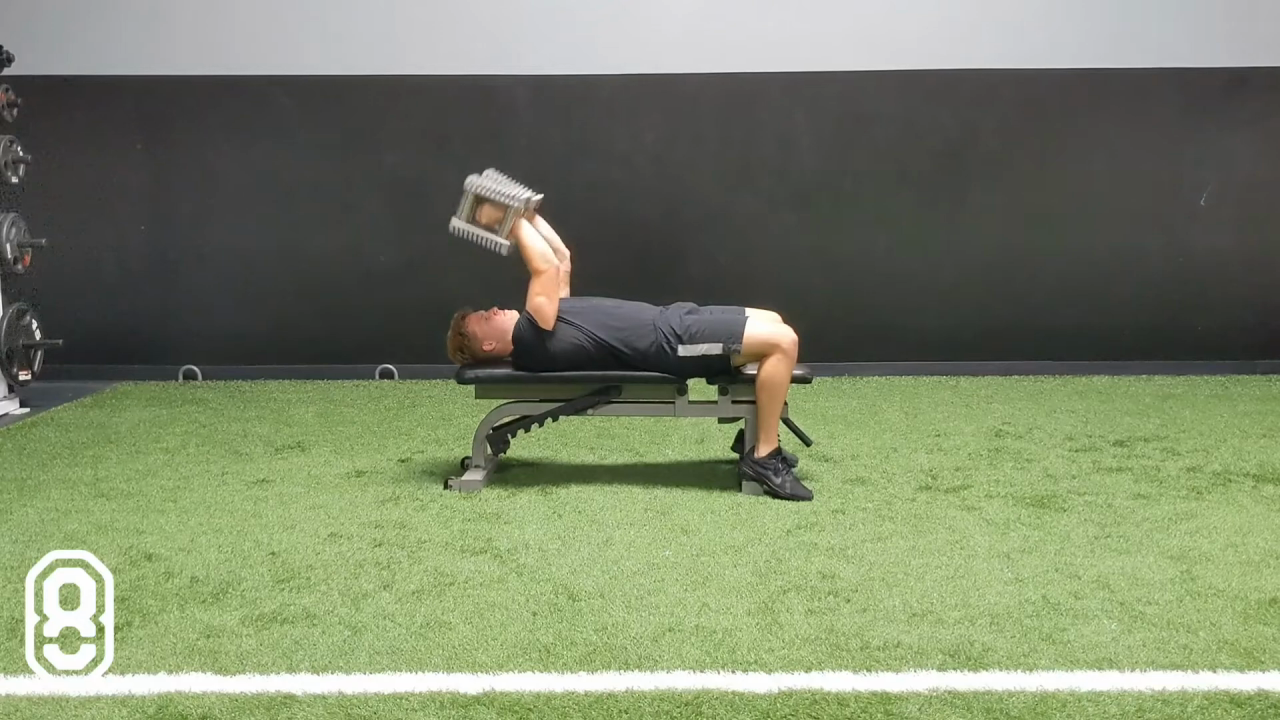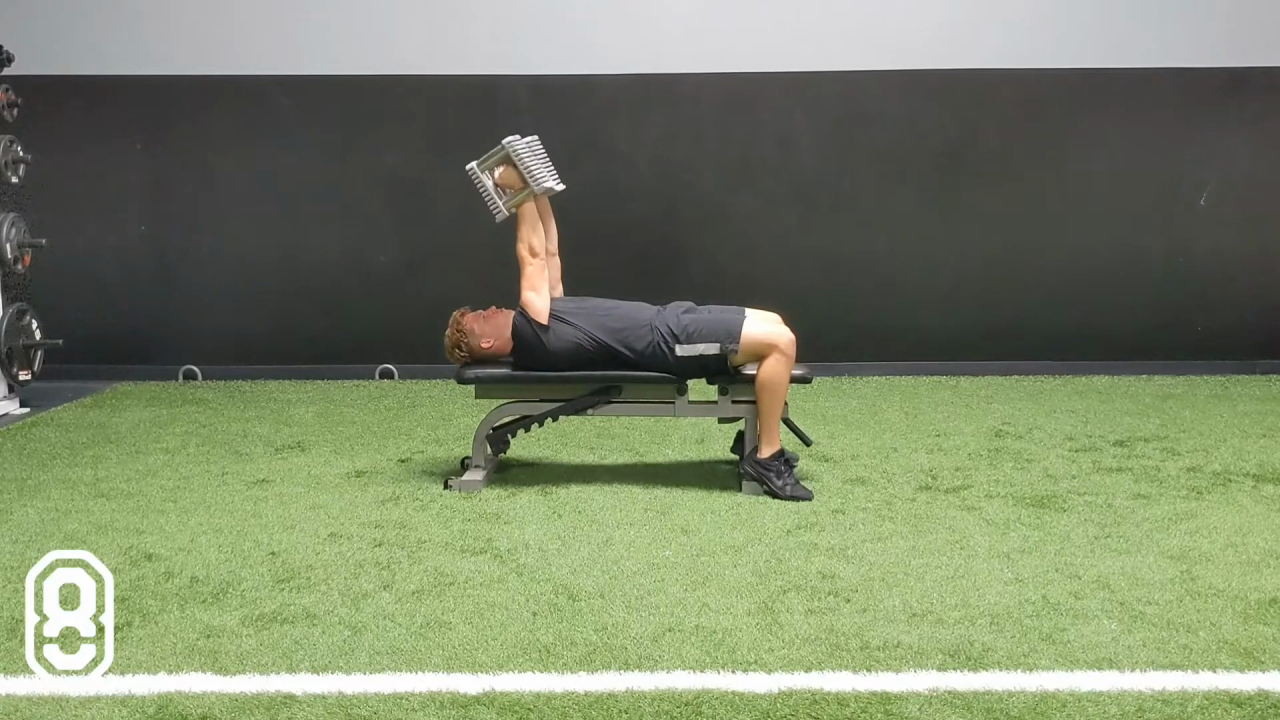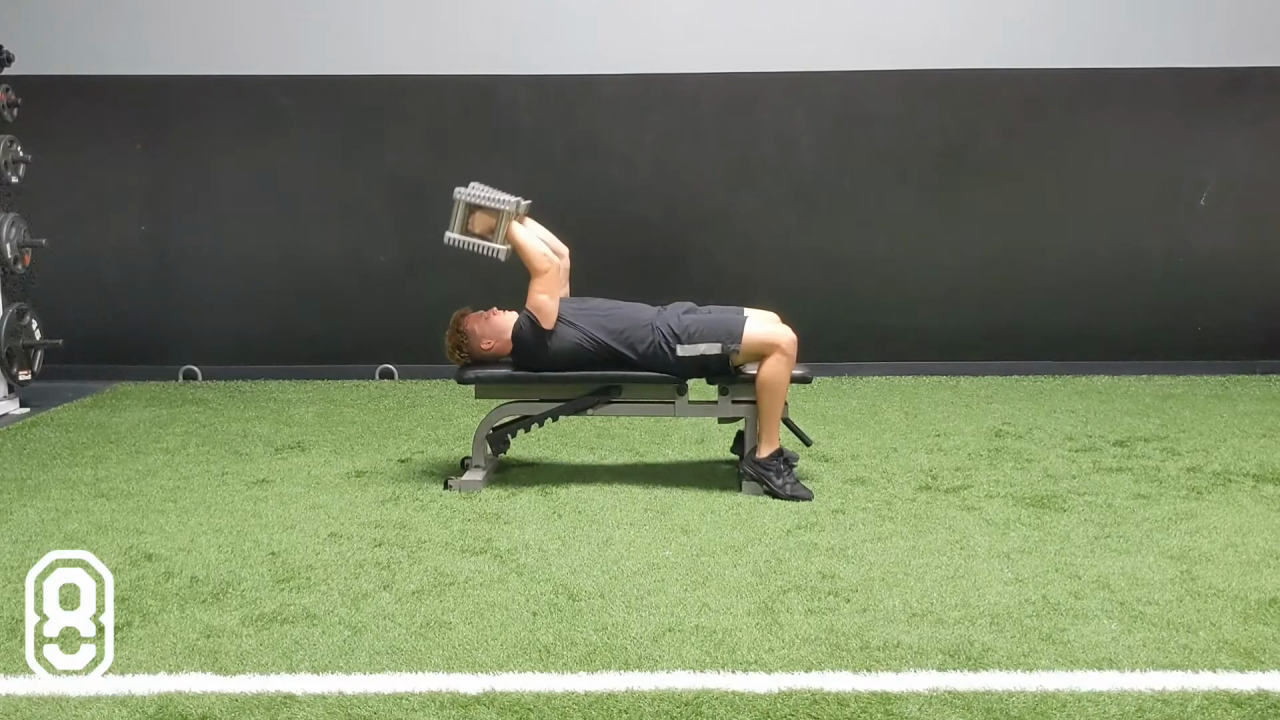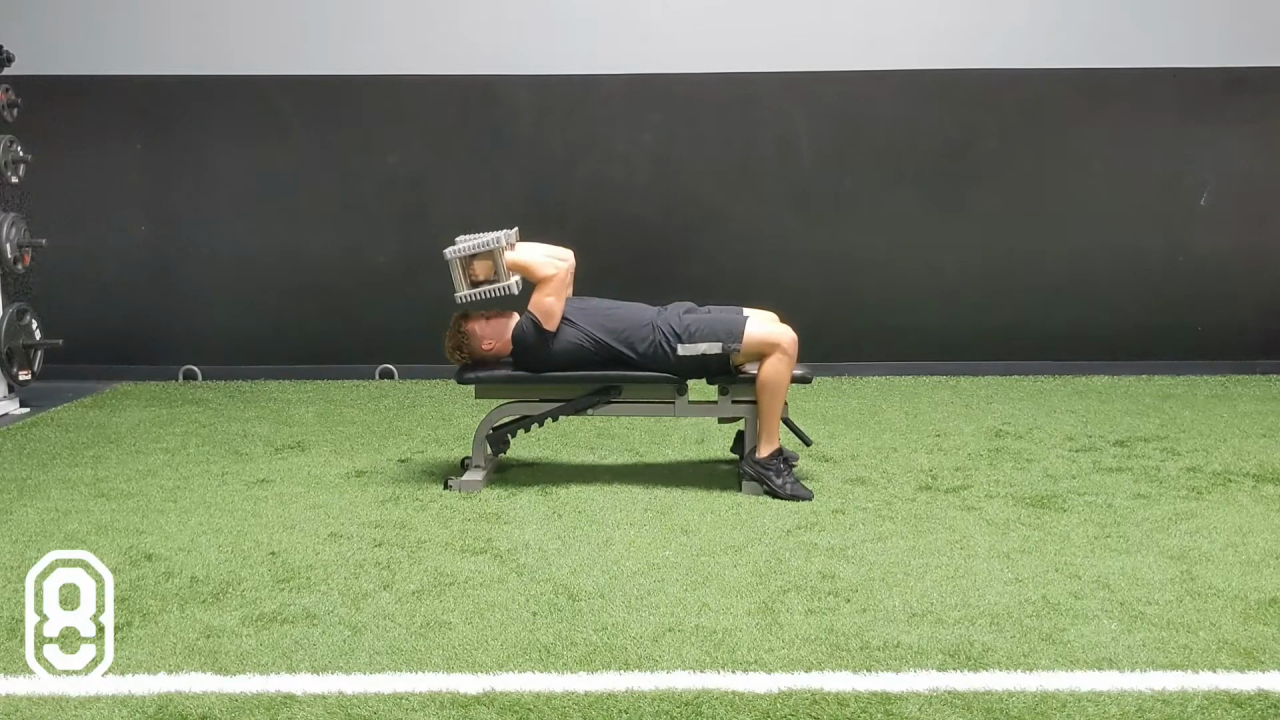
dt=0.5s
person 1, frame 1
left shoulder: (539, 325)
right shoulder: (530, 342)
left elbow: (562, 260)
right elbow: (548, 266)
left wrist: (522, 213)
right wrist: (510, 218)
right hip: (668, 342)
left knee: (772, 324)
right knee: (782, 341)
left ankle: (763, 440)
right ankle: (764, 457)
person 1, frame 2
left shoulder: (538, 323)
right shoulder: (529, 339)
left elbow: (550, 256)
right elbow: (532, 257)
left wrist: (536, 191)
right wrist: (520, 188)
left hip: (666, 322)
right hip: (666, 342)
left knee: (772, 325)
right knee: (780, 342)
left ankle: (763, 435)
right ankle: (766, 457)
person 1, frame 3
left shoulder: (536, 325)
right shoulder: (531, 342)
left elbow: (561, 257)
right elbow: (547, 266)
left wrist: (513, 218)
right wrist: (502, 222)
right hip: (666, 341)
left knee: (771, 325)
right knee: (781, 342)
left ankle: (761, 438)
right ankle: (765, 457)
person 1, frame 4
left shoulder: (532, 330)
right shoulder: (530, 342)
left elbow: (566, 259)
right elbow: (557, 271)
left wrist: (505, 249)
right wrist: (500, 258)
left hip: (665, 322)
right hip: (667, 341)
left knee: (770, 324)
right knee: (782, 341)
left ankle: (762, 439)
right ankle: (765, 458)
